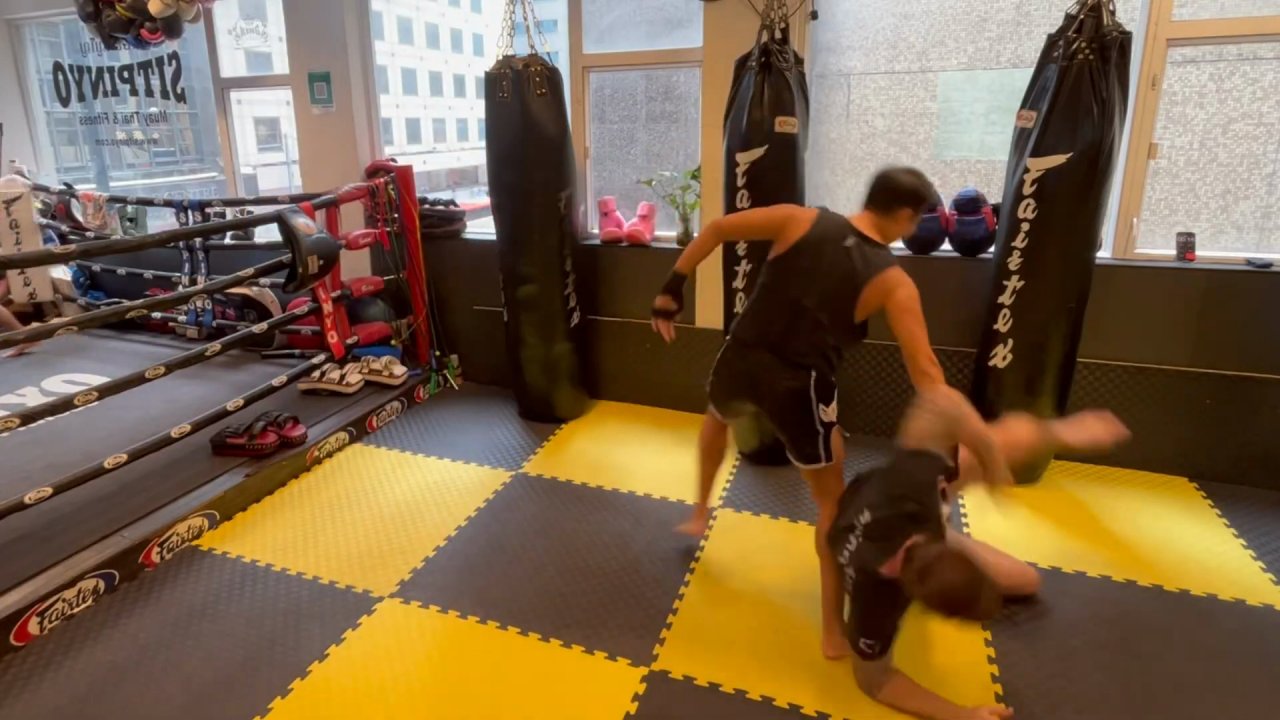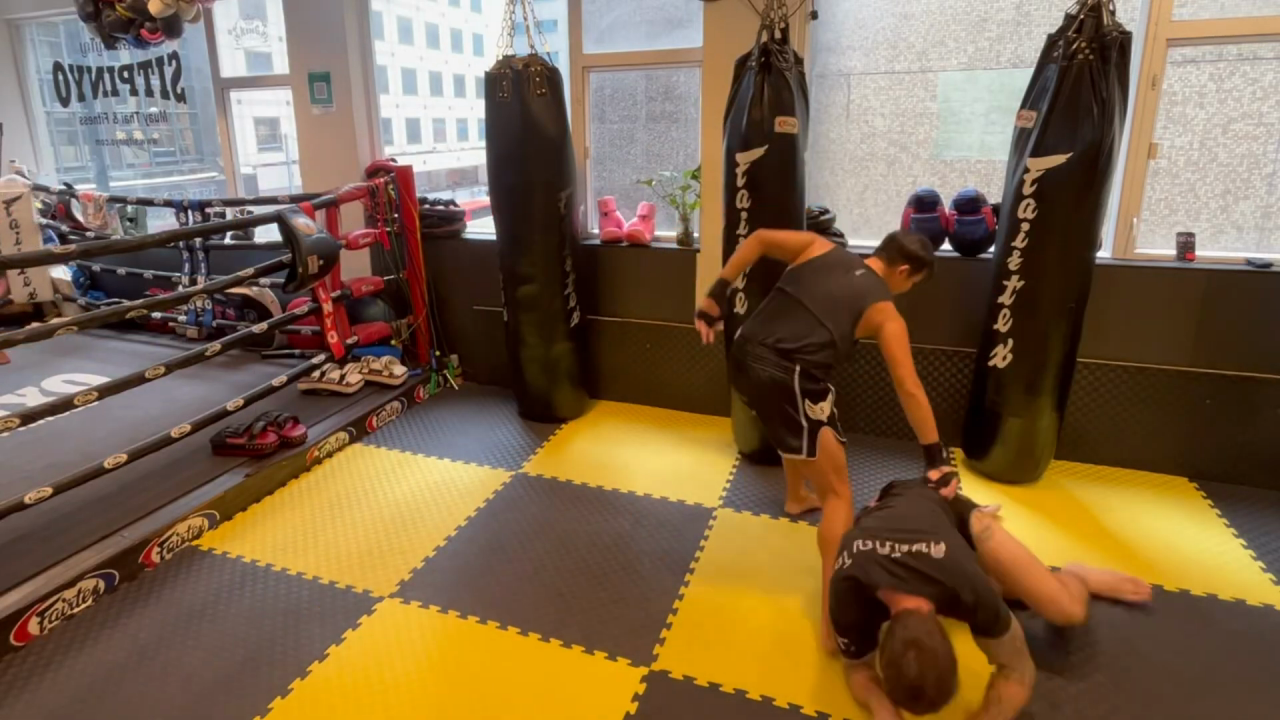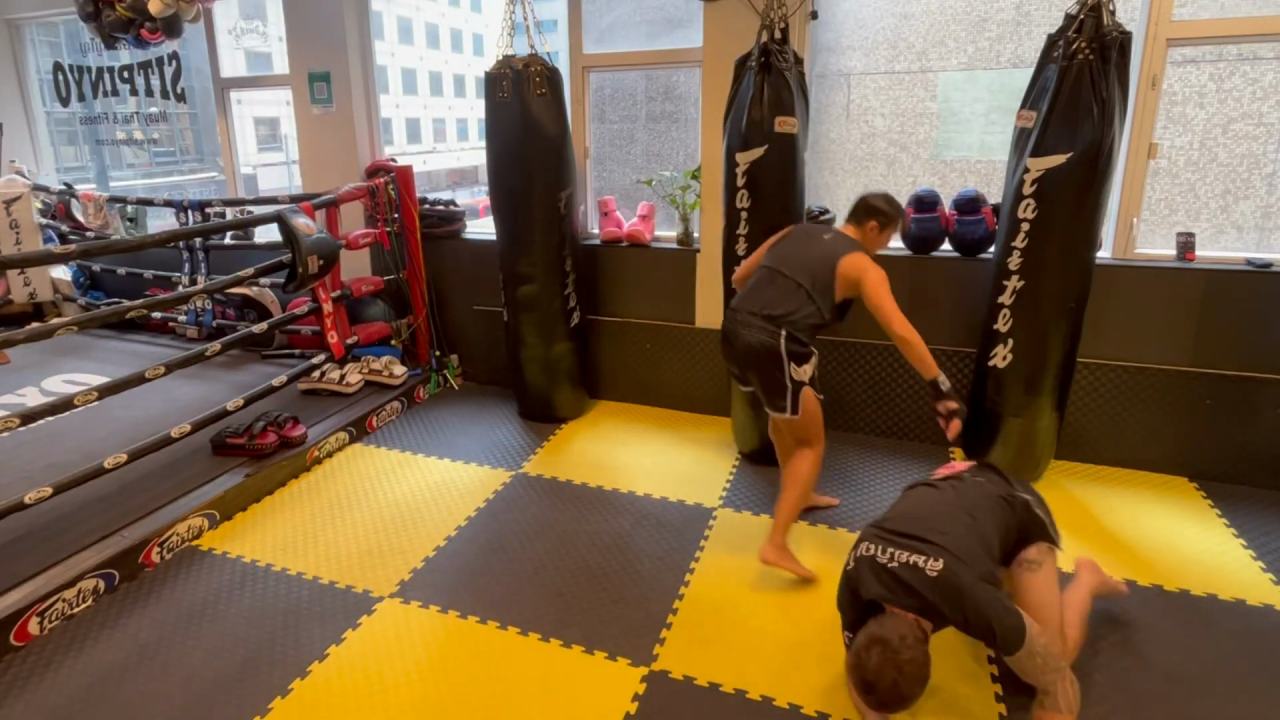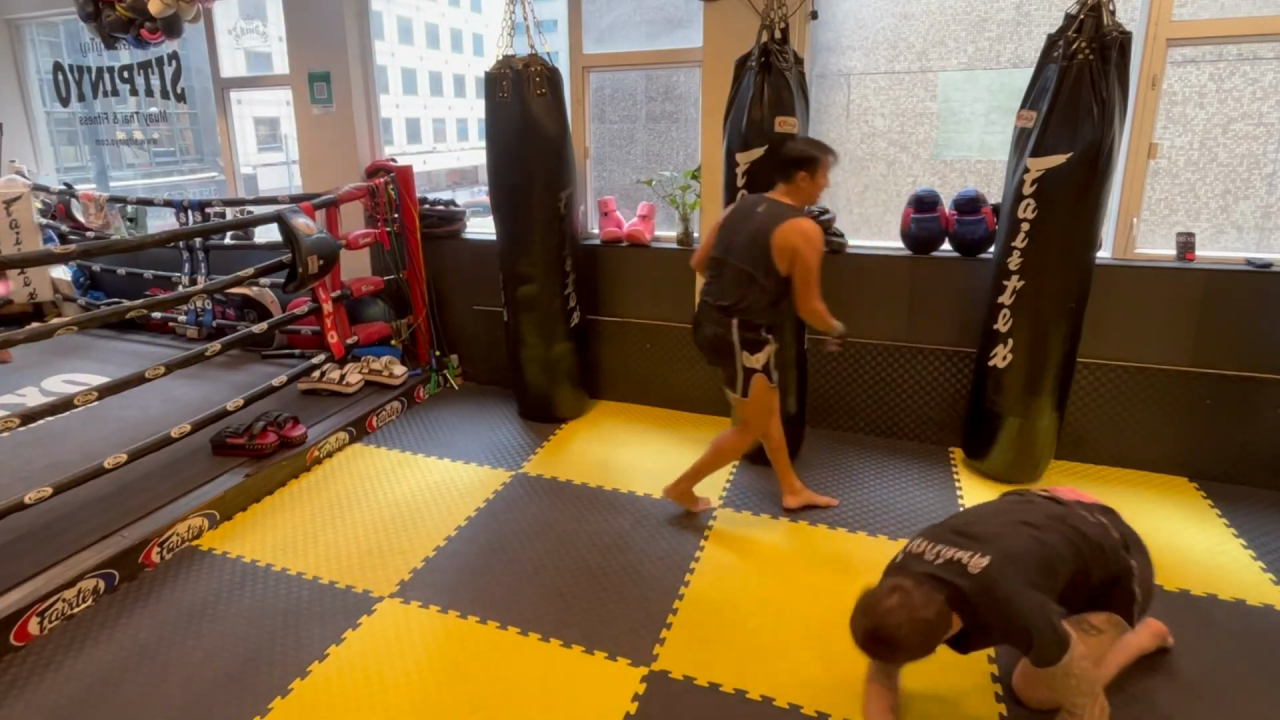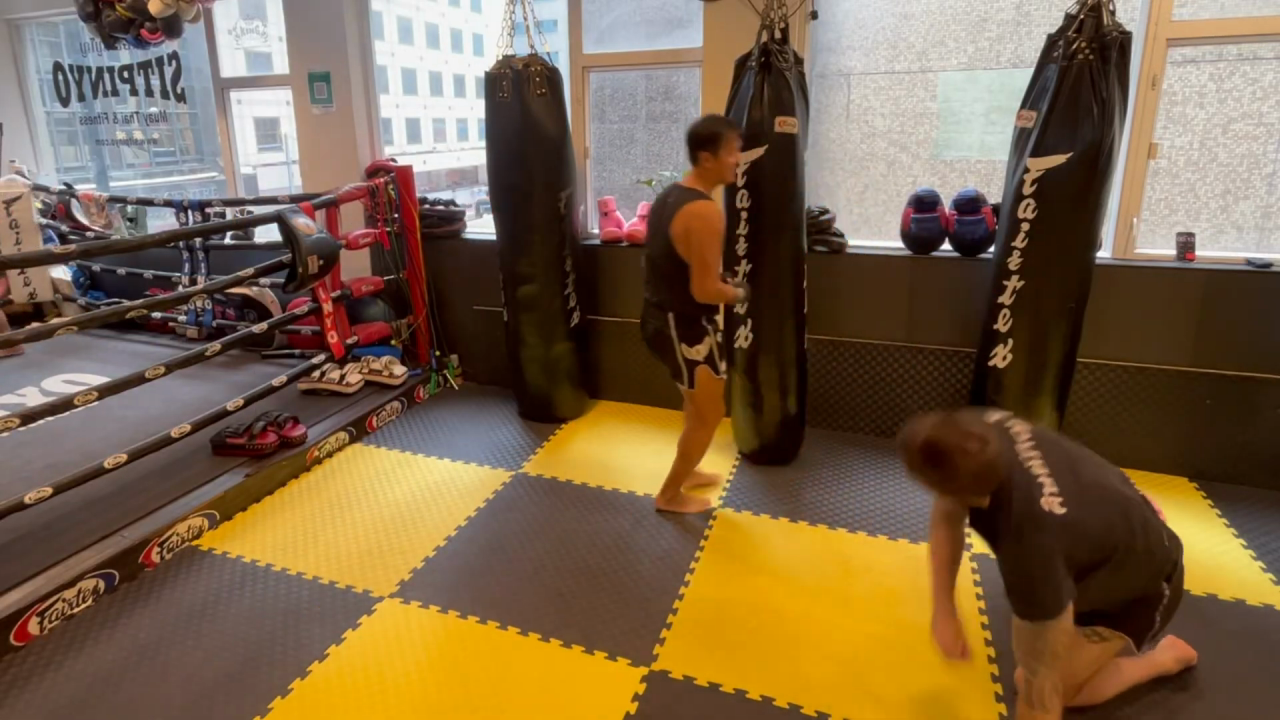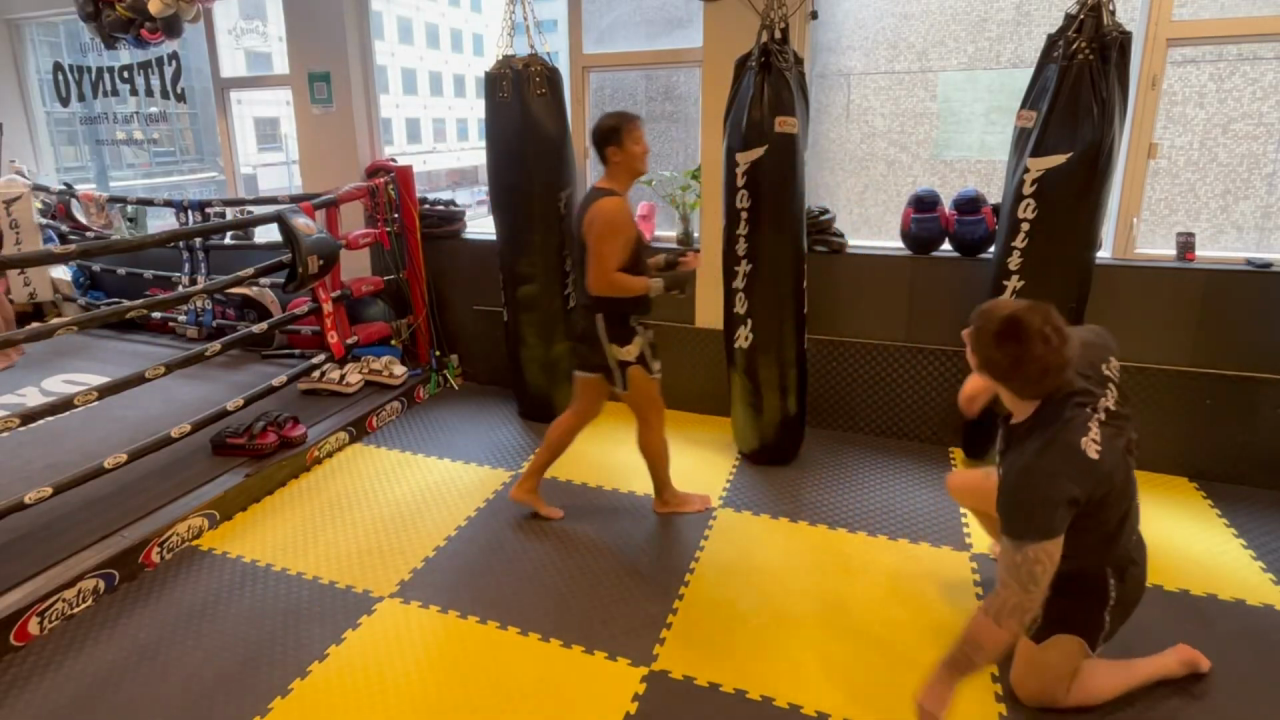
dt=0.3s
person 1, frame 1
left shoulder: (803, 220)
right shoulder: (893, 281)
left elbow: (718, 227)
right elbow: (923, 366)
left wrist: (672, 289)
left hip: (743, 360)
right hip: (801, 385)
left knee: (718, 417)
right knee: (831, 500)
left ankle: (699, 512)
right ankle: (834, 630)
person 1, frame 2
left shoulder: (823, 249)
right shoulder: (885, 312)
left elbow: (759, 238)
right elbow: (909, 387)
left wrist: (714, 297)
right wrist: (936, 457)
left hip: (743, 361)
right hip: (787, 384)
left knee: (786, 425)
right knee: (837, 495)
left ankle: (798, 496)
right ankle: (834, 620)
person 1, frame 3
left shoulder: (794, 233)
right shoulder: (863, 267)
left elbow: (740, 277)
right elbow: (901, 332)
right wrist: (941, 390)
left hip: (735, 333)
right hip: (775, 347)
left knee: (781, 408)
right knee: (810, 444)
left ankle: (797, 493)
right ankle: (777, 544)
person 1, frame 4
left shoulder: (740, 208)
right shoulder: (804, 231)
left elbow: (700, 262)
right elbow: (809, 306)
right wrist: (837, 328)
left hip: (710, 321)
right hip: (744, 336)
left knee: (768, 409)
right knee: (752, 428)
left ankle: (793, 490)
right ankle: (681, 488)
person 1, frame 5
left shoulder: (668, 196)
right shoulder: (706, 213)
right elbow: (705, 289)
left wrist: (720, 281)
right wrist: (739, 292)
left hip: (661, 317)
right hip: (684, 326)
left knee: (703, 400)
right knee: (708, 415)
left ankle: (688, 473)
right ankle: (671, 495)
person 1, frame 6
left shoulder: (601, 201)
right shoulder: (612, 208)
right elbow: (600, 280)
left wrist: (663, 263)
right wrist: (662, 282)
left hip: (596, 324)
right hip: (614, 330)
left knee: (582, 410)
right knee: (651, 415)
left ankle: (526, 486)
right ankle: (667, 496)
person 2, frame 1
left shoulder: (905, 492)
right shoulder: (876, 599)
left elbow: (938, 399)
right elbow: (874, 681)
left wrist: (990, 444)
right knee: (1025, 581)
left ankle: (1058, 434)
person 2, frame 2
left shoulder: (969, 588)
right shoulder: (849, 592)
left elbow: (1018, 671)
right elbow: (858, 670)
left knee: (1067, 610)
left ankle: (1079, 578)
person 2, frame 3
left shoulder: (970, 601)
right shoulder: (856, 584)
left elbow: (1060, 686)
right elbow: (859, 665)
left hip: (1016, 507)
left ankle: (1087, 580)
person 2, frame 4
left shoulder: (1012, 610)
right shoulder: (903, 580)
right elbow: (880, 677)
left hip: (1115, 566)
left knee: (1033, 690)
left ankle: (1141, 637)
person 2, frame 5
left shoulder: (1032, 550)
right shoulder: (984, 427)
left elbow: (1041, 684)
right elbow: (947, 510)
right wrist: (943, 606)
left hip: (1142, 588)
left ankle: (1164, 657)
person 2, frame 6
left shoulder: (1041, 473)
right shoulder: (1087, 357)
left elbow: (1014, 609)
right elbow: (1086, 340)
left wrist: (944, 680)
right wrist: (992, 377)
left hip: (1093, 574)
right hip: (1094, 508)
right knee: (961, 484)
left ankle: (1176, 661)
right ankle: (1034, 564)
